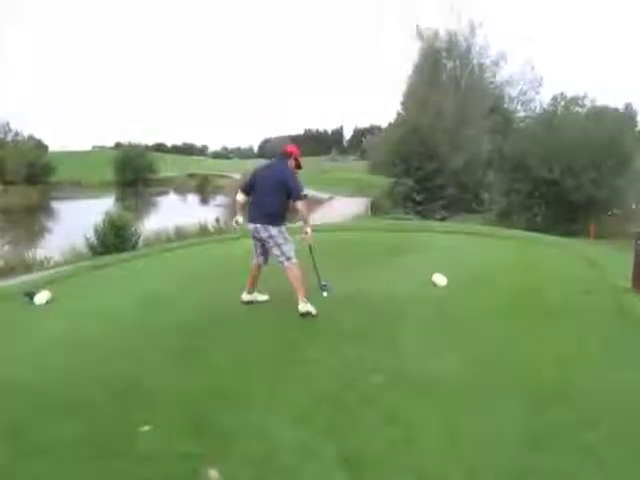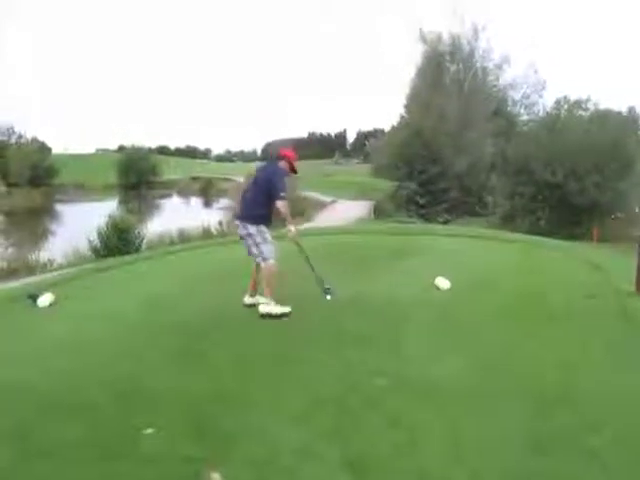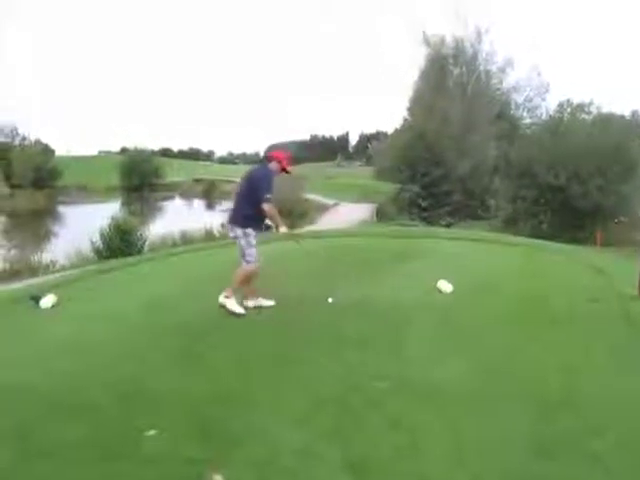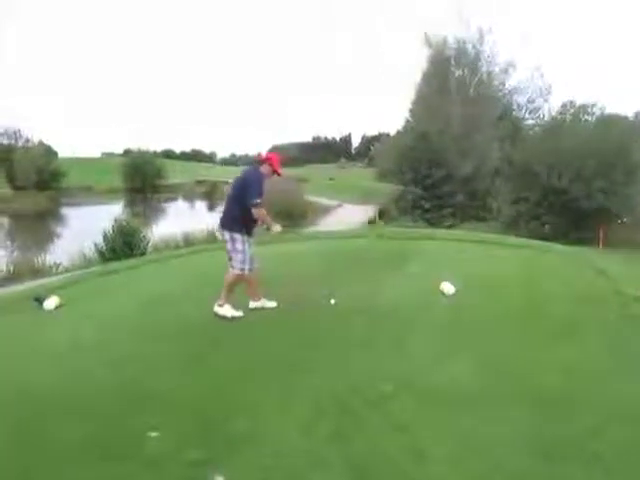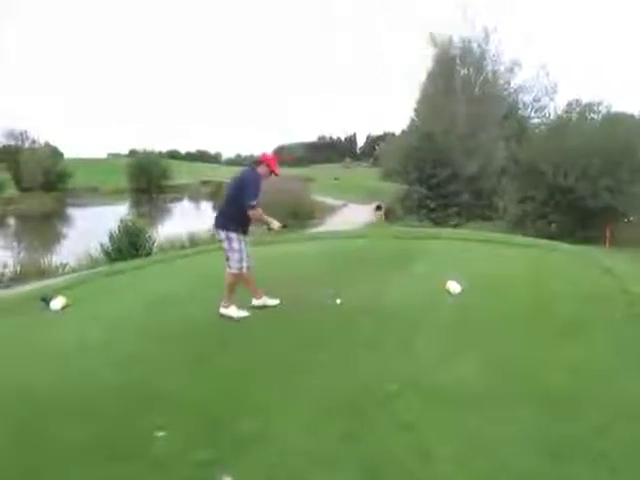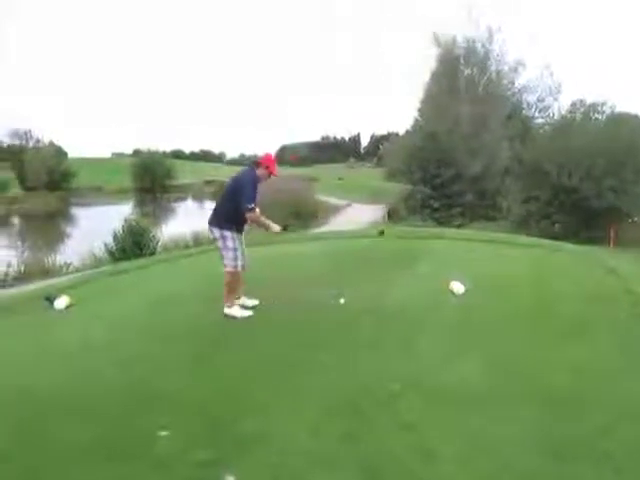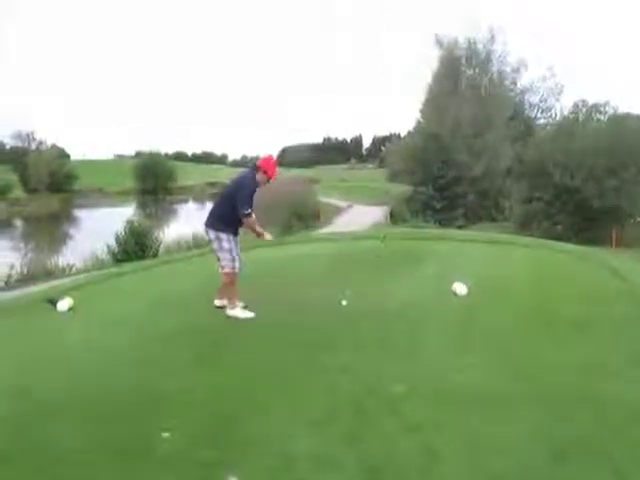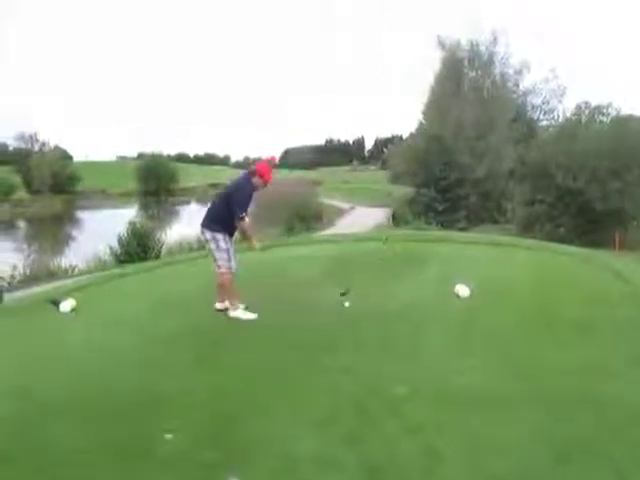
dt=0.2s
person 1, frame 1
left shoulder: (260, 170)
right shoulder: (289, 174)
left elbow: (241, 194)
right elbow: (299, 202)
left wrist: (239, 214)
right wrist: (307, 225)
left hip: (254, 223)
right hip: (271, 225)
left knee: (260, 259)
right knee: (290, 261)
left ankle: (249, 293)
right ankle: (303, 303)
person 1, frame 2
left shoulder: (263, 170)
right shoulder: (277, 174)
left elbow: (250, 197)
right elbow: (280, 203)
right wrist: (290, 224)
left hip: (245, 221)
right hip: (254, 224)
left knee: (260, 260)
right knee: (269, 262)
left ankle: (251, 295)
right ankle: (267, 304)
person 1, frame 3
left shoulder: (257, 172)
right shoulder: (265, 175)
right elbow: (266, 205)
left wrist: (268, 221)
right wrist: (280, 224)
left hip: (244, 223)
right hip: (244, 225)
left knee: (252, 263)
right knee: (250, 264)
left ankle: (252, 298)
right ankle: (228, 295)
person 1, frame 4
left shoulder: (250, 175)
right shoulder: (255, 178)
right elbow: (256, 210)
left wrist: (268, 222)
right wrist: (272, 225)
left hip: (239, 227)
right hip: (235, 229)
left knee: (248, 266)
right knee: (238, 268)
left ankle: (256, 299)
right ankle: (222, 304)
person 1, frame 5
left shoulder: (249, 176)
right shoulder: (251, 179)
left elbow: (251, 208)
right elbow: (252, 212)
left wrist: (267, 219)
right wrist: (270, 222)
left hip: (236, 227)
right hip: (229, 228)
left knee: (245, 264)
right knee: (236, 267)
left ankle: (258, 298)
right ankle: (226, 305)
person 1, frame 6
left shoulder: (249, 177)
right shoulder: (248, 181)
left elbow: (251, 209)
right elbow: (250, 214)
left wrist: (265, 222)
right wrist: (269, 225)
left hip: (232, 225)
right hip: (223, 226)
left knee: (239, 263)
right knee: (233, 265)
left ankle: (236, 297)
right ankle: (230, 305)
person 1, frame 7
left shoulder: (248, 180)
right shoulder: (246, 185)
left elbow: (247, 214)
right elbow: (246, 218)
left wrist: (258, 229)
right wrist: (262, 234)
left hip: (227, 227)
right hip: (219, 228)
left knee: (231, 266)
right knee: (230, 267)
left ankle: (221, 298)
right ankle: (233, 307)
person 1, frame 8
left shoulder: (245, 184)
right shoulder: (243, 189)
left elbow: (241, 217)
right elbow: (239, 221)
left wrist: (249, 233)
right wrist: (251, 240)
left hip: (222, 228)
right hip: (214, 229)
left knee: (227, 267)
right knee: (226, 268)
left ankle: (222, 301)
right ankle: (235, 308)
